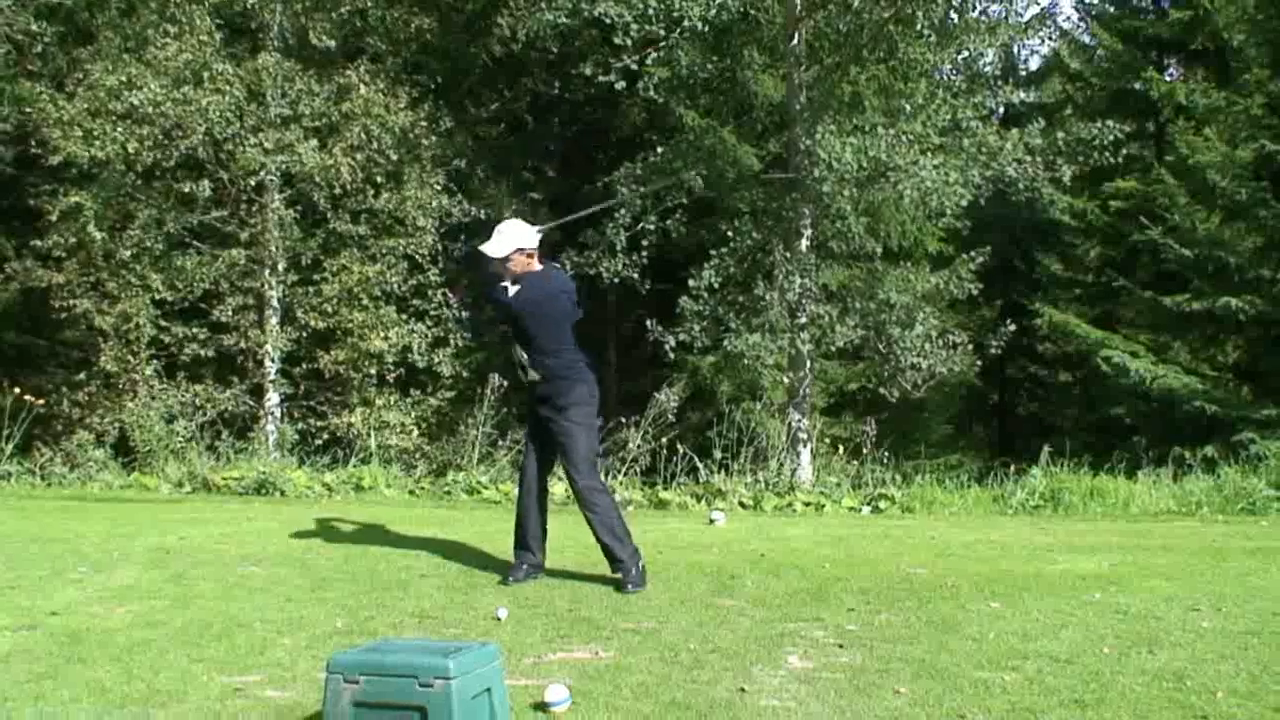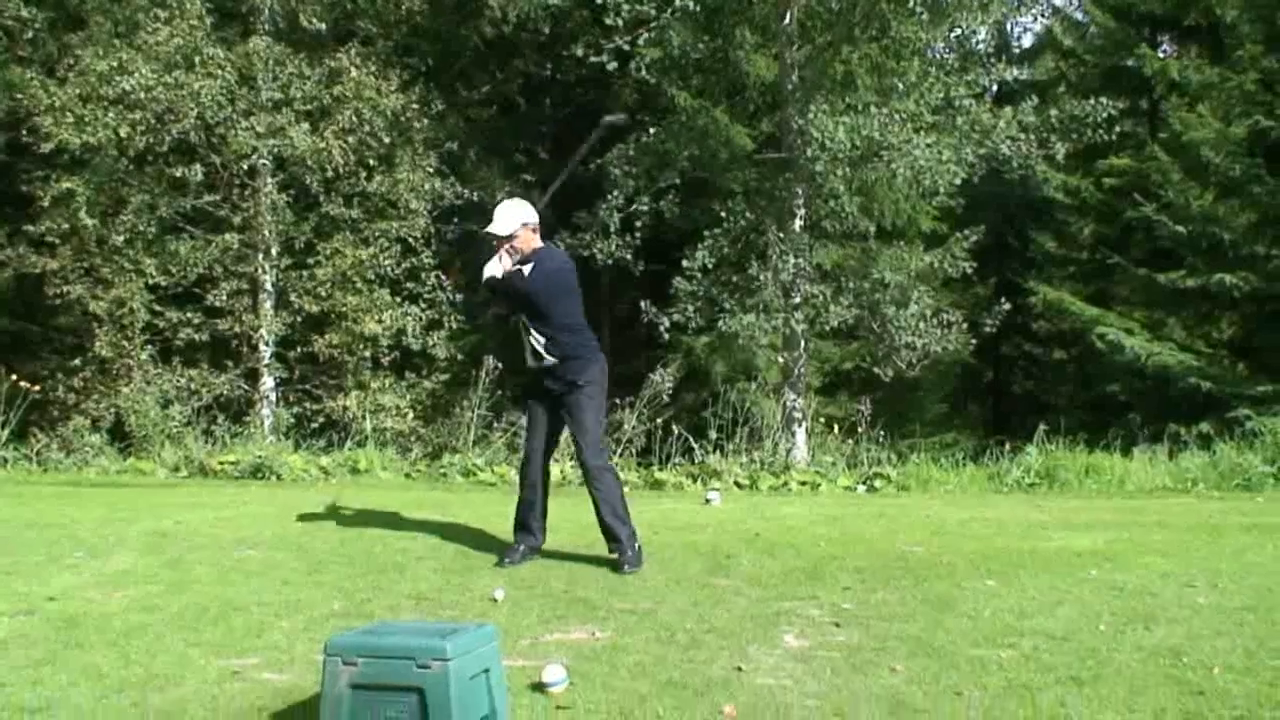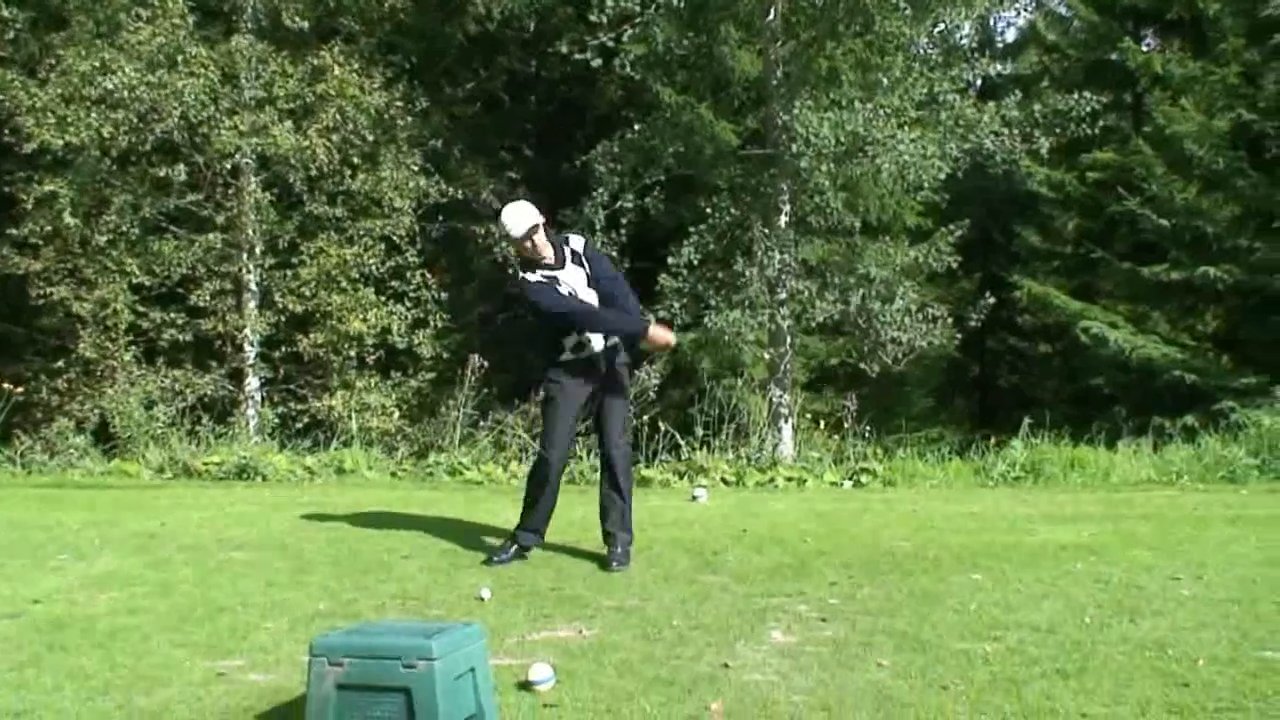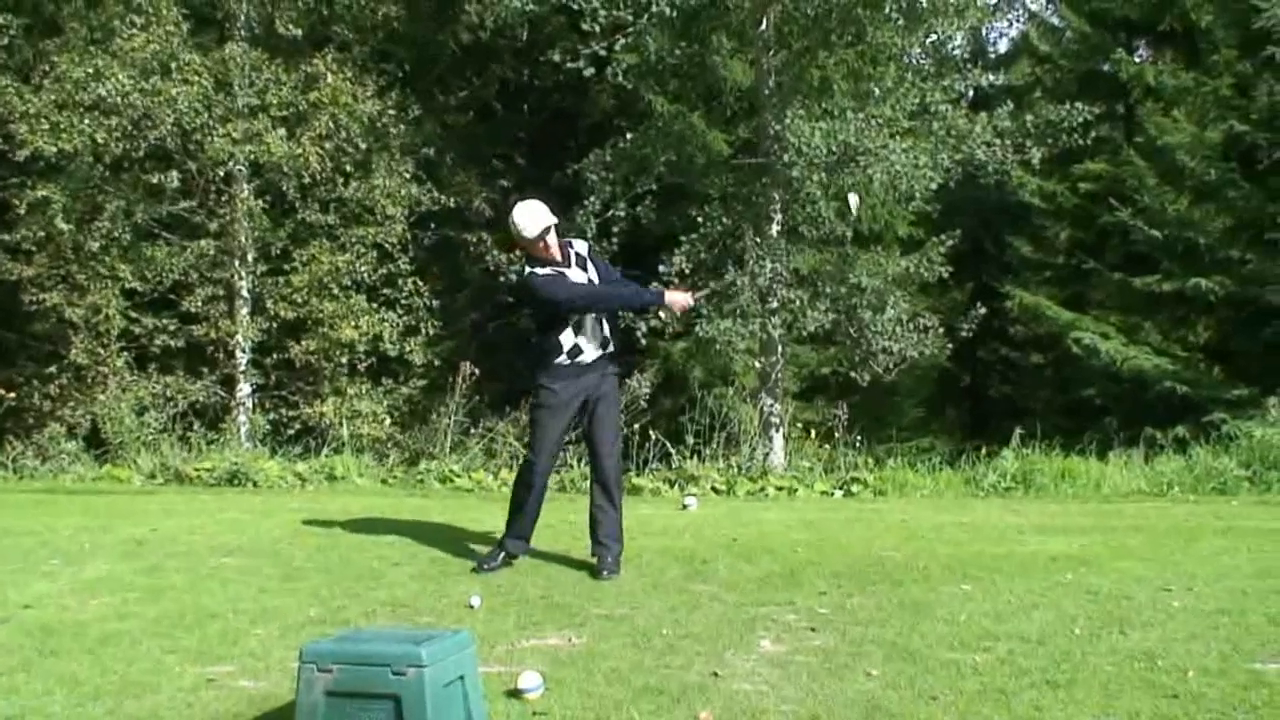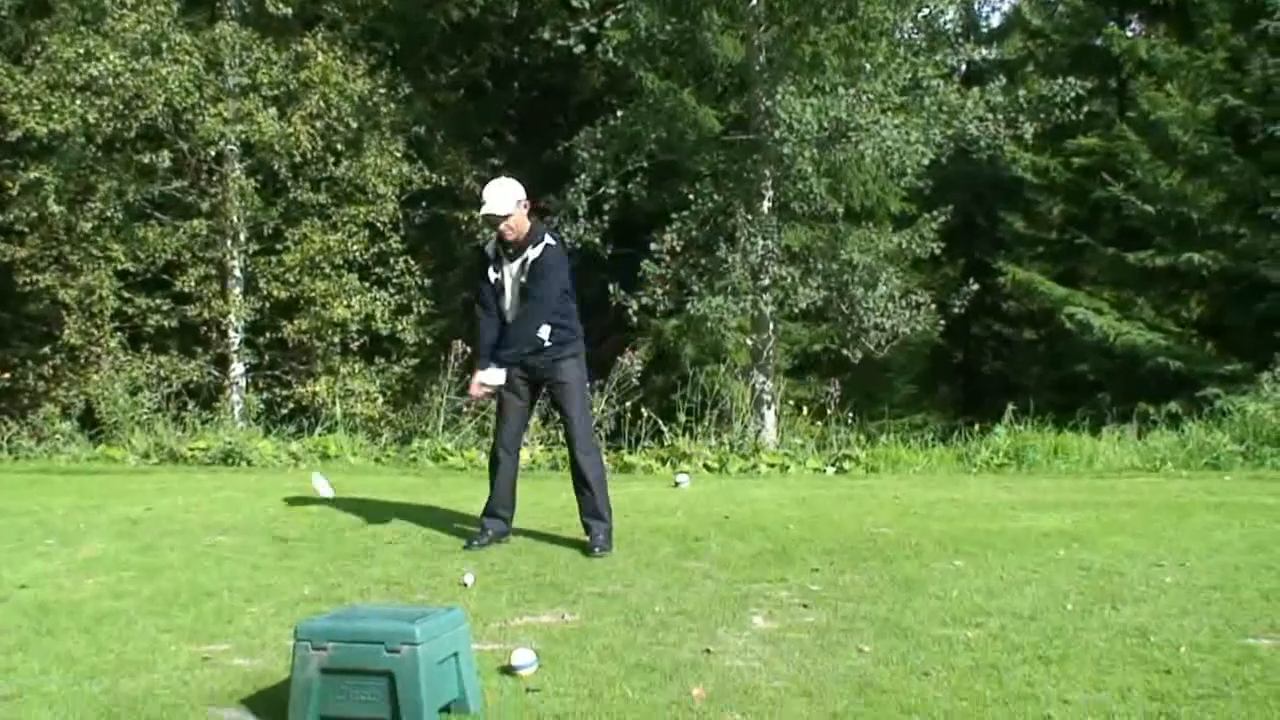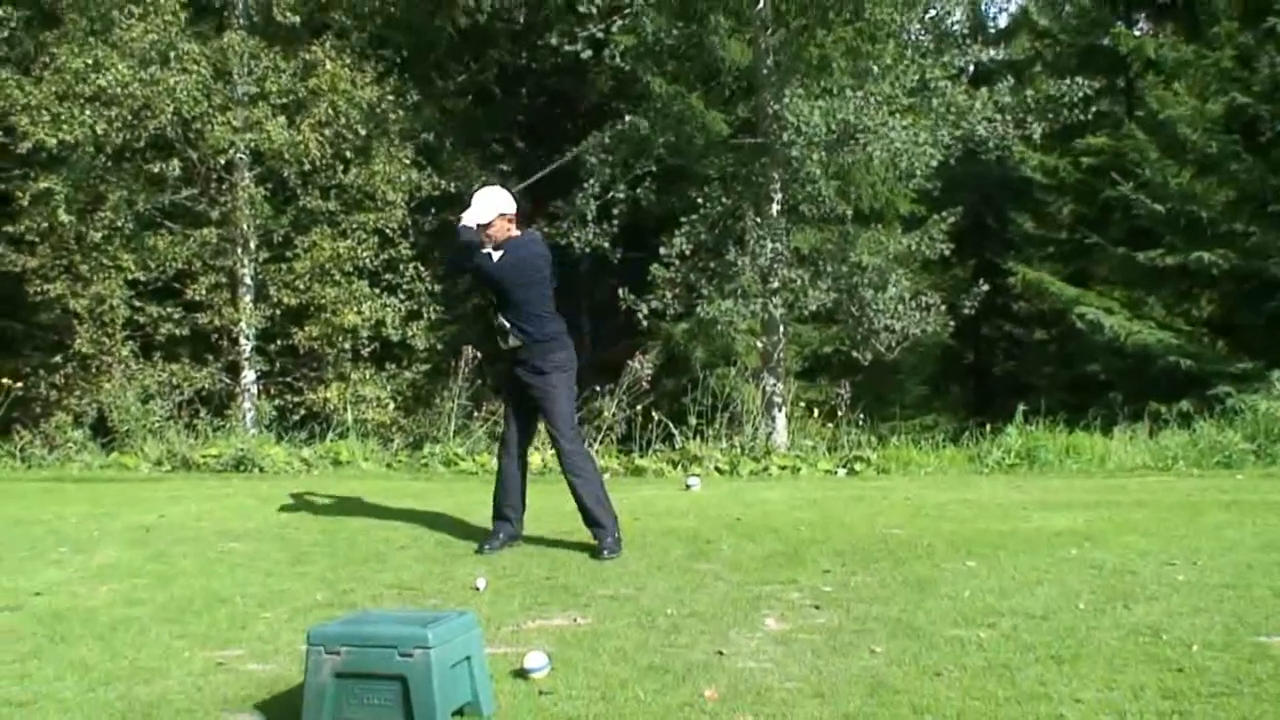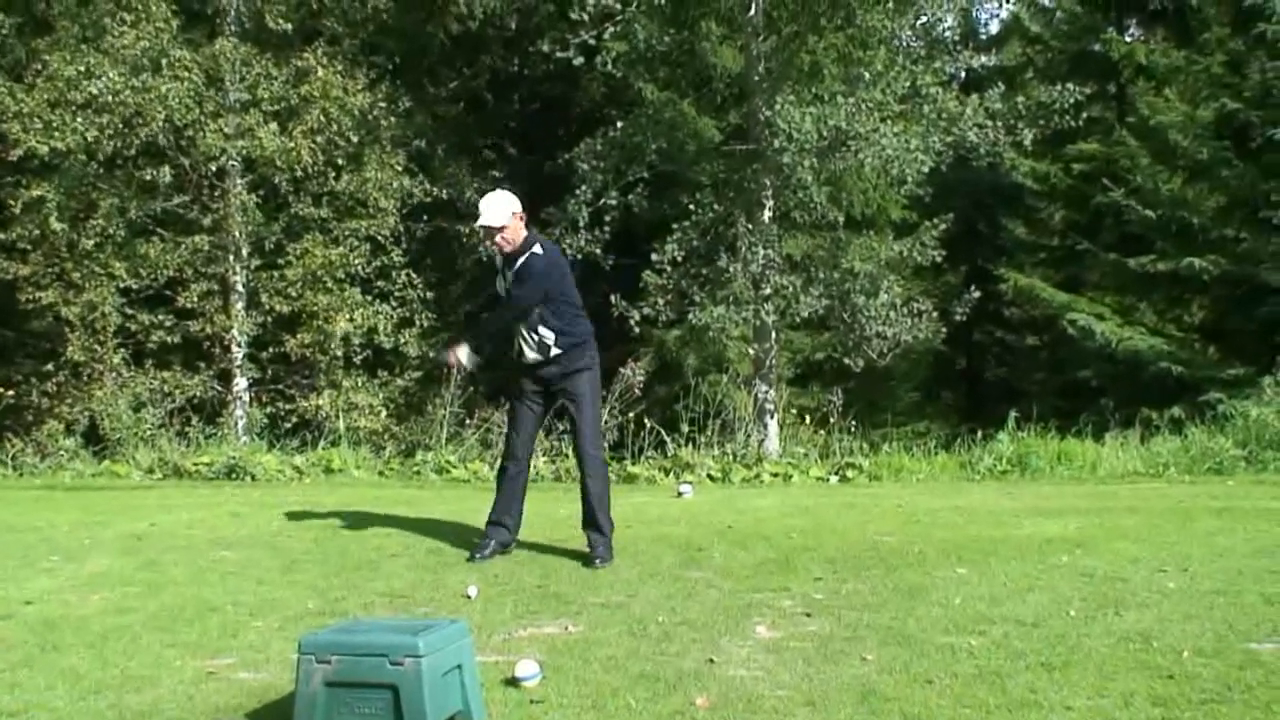
dt=0.4s
person 1, frame 1
left shoulder: (517, 298)
right shoulder: (559, 278)
left elbow: (493, 286)
left hip: (571, 397)
right hip: (548, 396)
left knee: (585, 482)
right knee: (531, 477)
left ankle: (630, 564)
right ankle: (530, 558)
person 1, frame 2
left shoulder: (535, 275)
right shoulder: (542, 262)
left elbow: (495, 286)
left wrist: (496, 269)
left hip: (581, 376)
right hip: (546, 376)
left knee: (593, 461)
right knee: (533, 458)
left ankle: (625, 546)
right ankle: (528, 539)
person 1, frame 3
left shoulder: (578, 246)
right shoulder: (531, 284)
left elbow: (616, 290)
right elbow: (582, 315)
left wrist: (641, 329)
right wrist: (642, 329)
left hip: (611, 360)
right hip: (568, 373)
left knee: (617, 453)
right knee: (551, 457)
left ankle: (617, 541)
right ankle: (526, 536)
person 1, frame 4
left shoulder: (580, 251)
right shoulder: (535, 280)
left elbow: (618, 288)
right elbow: (595, 298)
left wrist: (657, 297)
right wrist: (659, 296)
left hip: (601, 370)
right hip: (558, 378)
left knee: (607, 461)
right knee: (537, 461)
left ankle: (608, 550)
right ankle: (512, 543)
person 1, frame 5
left shoulder: (548, 254)
right shoulder: (492, 252)
left elbow: (532, 316)
right elbow: (489, 312)
left wrist: (498, 366)
right wrist: (484, 364)
left hip: (562, 355)
right hip: (519, 360)
left knee: (580, 439)
right knee: (504, 440)
left ankle: (599, 527)
right ankle: (497, 521)
person 1, frame 6
left shoulder: (501, 265)
right shoulder: (531, 242)
left elbow: (470, 252)
left wrist: (468, 233)
right wrist: (475, 231)
left hip: (549, 362)
right hip: (524, 361)
left knee: (568, 443)
right knee: (512, 445)
left ankle: (606, 531)
right ankle: (507, 525)
person 1, frame 7
left shoulder: (542, 256)
right shoulder: (509, 266)
right elbow: (504, 318)
left wrist: (470, 347)
right wrist: (475, 346)
left hip: (576, 364)
right hip: (533, 368)
left knee: (589, 450)
right knee: (516, 451)
left ankle: (600, 539)
right ankle: (500, 533)
